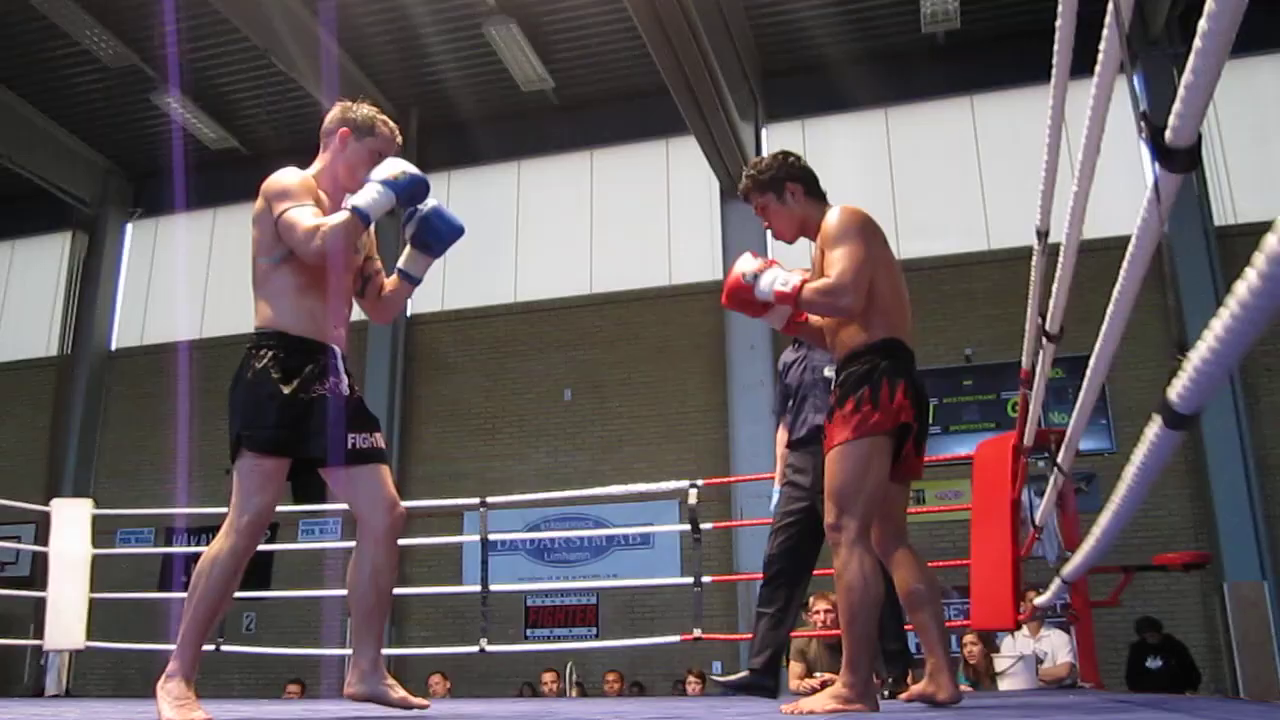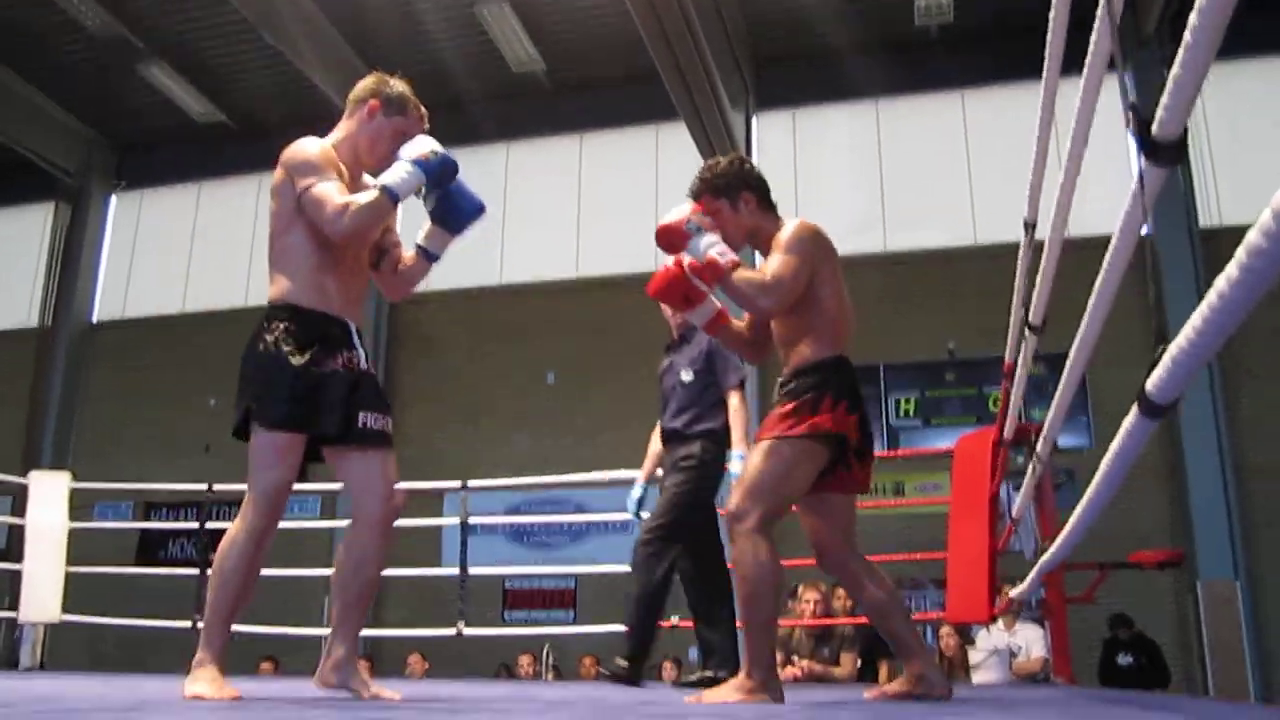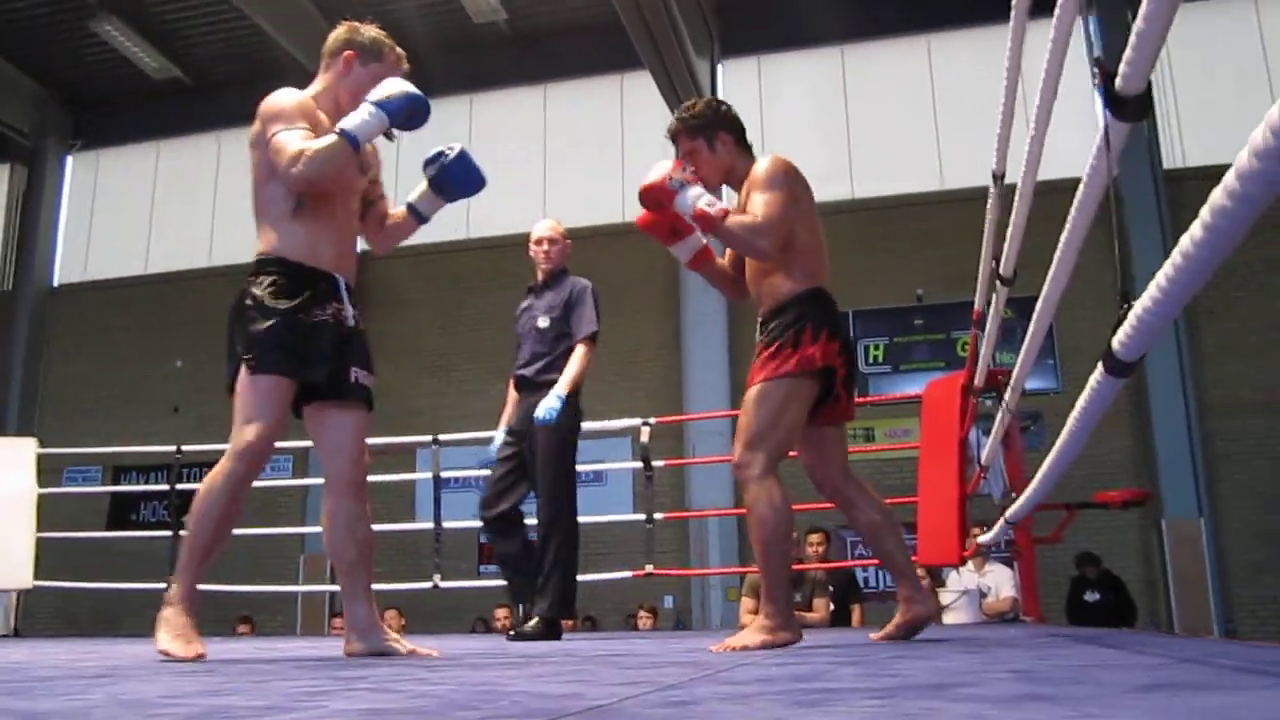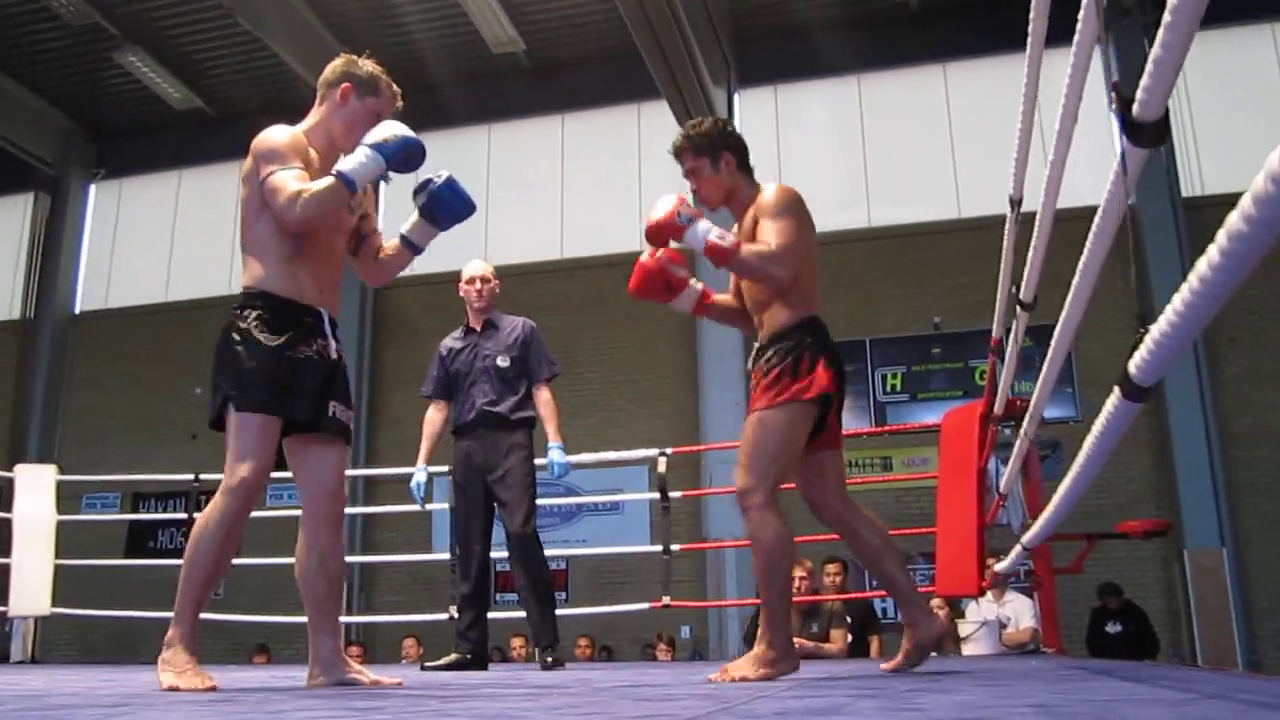
dt=0.7s
person 1, frame 1
left shoulder: (354, 222)
right shoulder: (287, 184)
left elbow: (382, 307)
right elbow: (316, 244)
left wrist: (420, 254)
right wrist: (378, 196)
left hip: (332, 378)
right hip: (280, 367)
left knee: (385, 517)
right knee: (248, 521)
person 1, frame 2
left shoulder: (373, 194)
right shoulder: (308, 155)
left elbow: (397, 281)
right elbow: (342, 224)
left wrist: (441, 231)
right wrist: (406, 175)
left hip: (347, 353)
right hip: (293, 342)
left knee: (378, 507)
right knee: (265, 501)
left ankle: (340, 662)
right ankle: (206, 662)
person 1, frame 3
left shoulder: (358, 149)
right shoulder: (285, 107)
left elbow: (381, 232)
right elbow: (301, 169)
left wrist: (433, 195)
right wrist: (370, 120)
left hip: (336, 308)
right hip: (281, 296)
left knee: (347, 469)
right knee: (250, 446)
left ankle: (364, 626)
right ankle: (177, 607)
person 1, frame 4
left shoulder: (351, 184)
right shoulder: (278, 143)
left elbow: (376, 269)
right elbow: (298, 212)
left wrist: (425, 225)
right wrist: (369, 160)
left hip: (320, 341)
right hip: (265, 329)
left knee: (325, 504)
right knee: (243, 482)
left ankle: (328, 658)
right ankle: (178, 643)
person 2, frame 1
left shoulder: (842, 221)
right shoulder: (835, 240)
left elbow: (847, 298)
left wrist: (775, 285)
right wrist: (781, 310)
left hip: (873, 386)
right hip: (889, 389)
left knee: (845, 529)
right knee: (888, 538)
left ankle: (854, 686)
right ankle: (939, 673)
person 2, frame 2
left shoulder: (797, 235)
right shoulder: (777, 259)
left elbow: (769, 299)
right elbow: (752, 348)
left wrist: (707, 252)
right wrist: (698, 306)
left hip: (819, 397)
right hip: (822, 402)
left knee: (744, 517)
right knee: (837, 555)
left ankle: (759, 677)
right ankle: (921, 670)
person 2, frame 3
left shoulder: (771, 171)
right shoulder: (744, 203)
left elbow: (766, 241)
right elbow: (734, 286)
left wrist: (694, 203)
right wrist: (682, 239)
left hip: (801, 331)
right hip: (802, 338)
left knee: (751, 464)
right knee: (836, 480)
left ankle: (775, 617)
right ankle: (913, 598)
person 2, frame 4
left shoulder: (776, 199)
right shoulder: (746, 223)
left elbow: (780, 270)
right elbow: (746, 312)
left wrist: (701, 234)
right wrist: (683, 292)
left hip: (796, 358)
right hip: (787, 363)
left knee: (754, 492)
right knee: (832, 505)
left ankle: (774, 648)
right ankle: (918, 619)
person 3, frame 1
right shoulder: (787, 359)
right wrist: (779, 483)
right hip: (801, 465)
right knee: (781, 564)
left ankle: (898, 668)
right ankle: (761, 669)
person 3, frame 2
left shoulder: (711, 342)
right shoulder: (671, 358)
left elbow: (734, 396)
left wrist: (738, 453)
right wrist: (641, 481)
left hip: (700, 452)
right hip: (679, 456)
left knee: (653, 547)
right knee: (702, 563)
left ankle: (633, 657)
right ankle: (721, 662)
person 3, frame 3
left shoulder: (577, 291)
right shoulder: (525, 305)
left elbow: (584, 347)
left wrist: (558, 394)
right wrist: (502, 426)
left hip: (554, 410)
right hip: (523, 413)
left knee: (555, 511)
right knee: (495, 507)
left ankle: (550, 611)
right ankle: (533, 597)
person 3, frame 4
left shoulder: (521, 331)
right shoulder: (449, 346)
left elbow: (541, 390)
right elbow: (438, 407)
left wrist: (555, 443)
right wrist: (422, 463)
left hip: (510, 441)
right hip: (467, 448)
left knee: (522, 533)
right knee: (469, 548)
left ankle: (546, 642)
right ankle: (470, 647)
